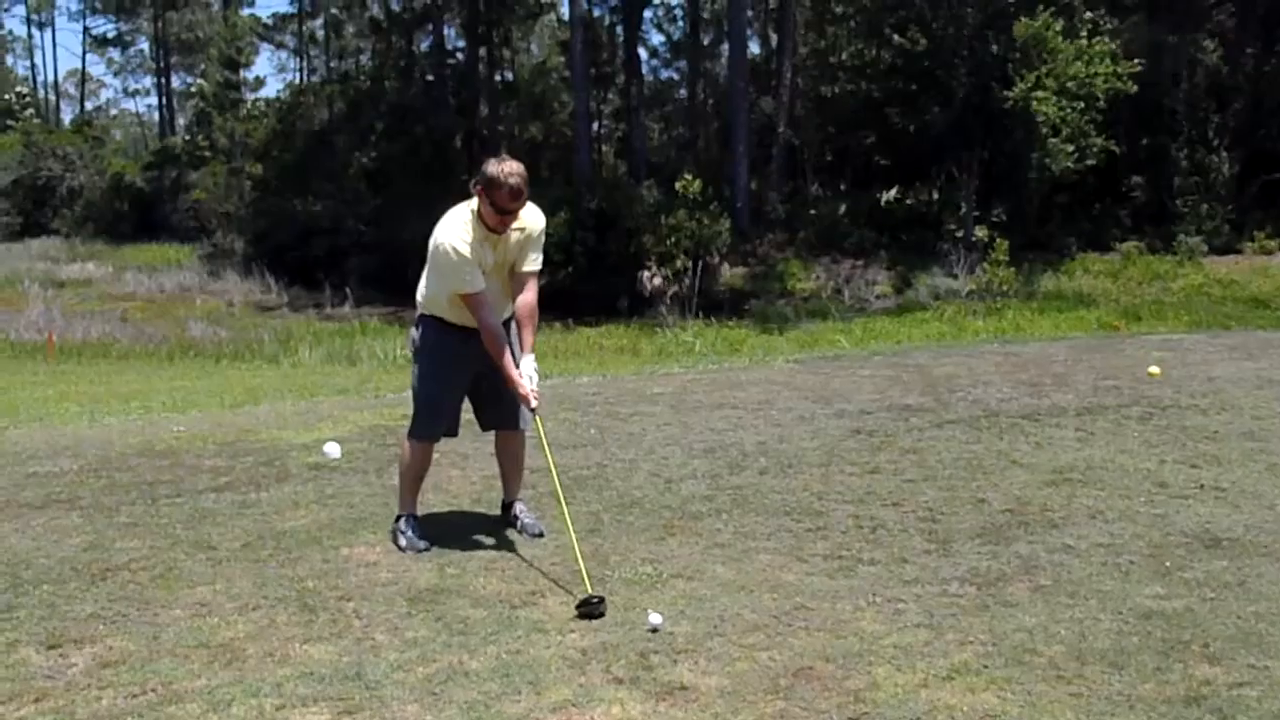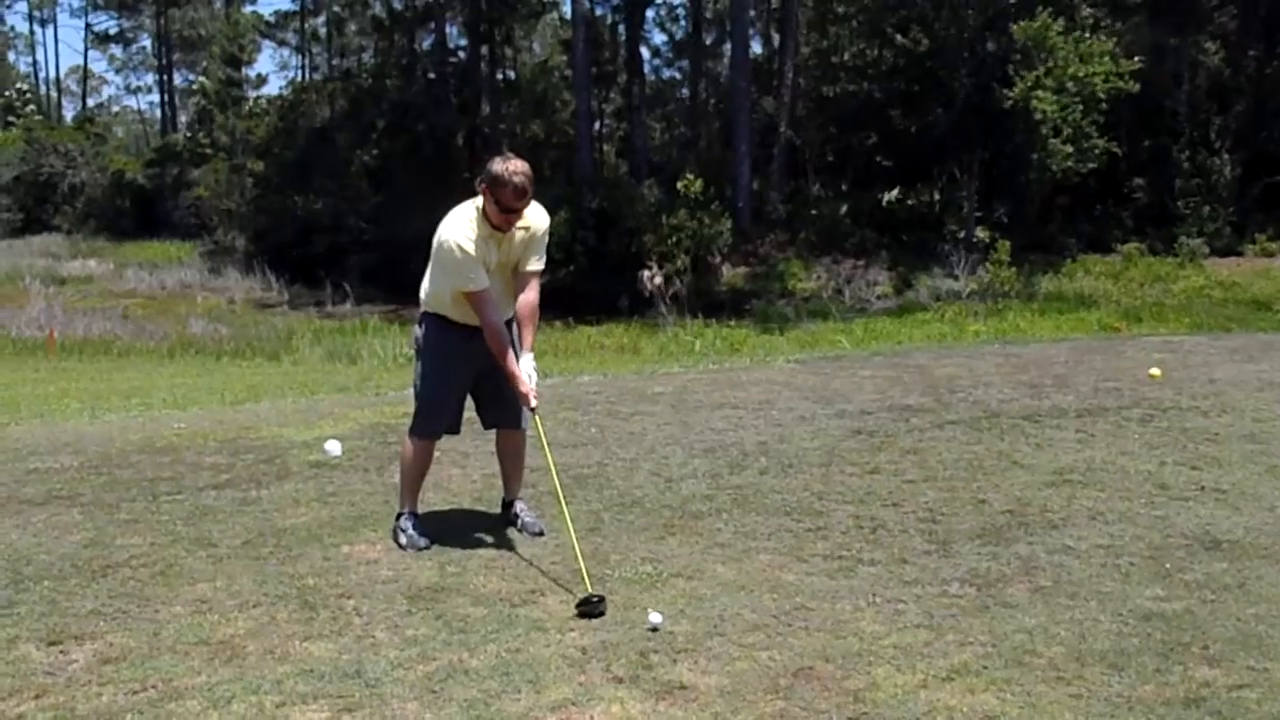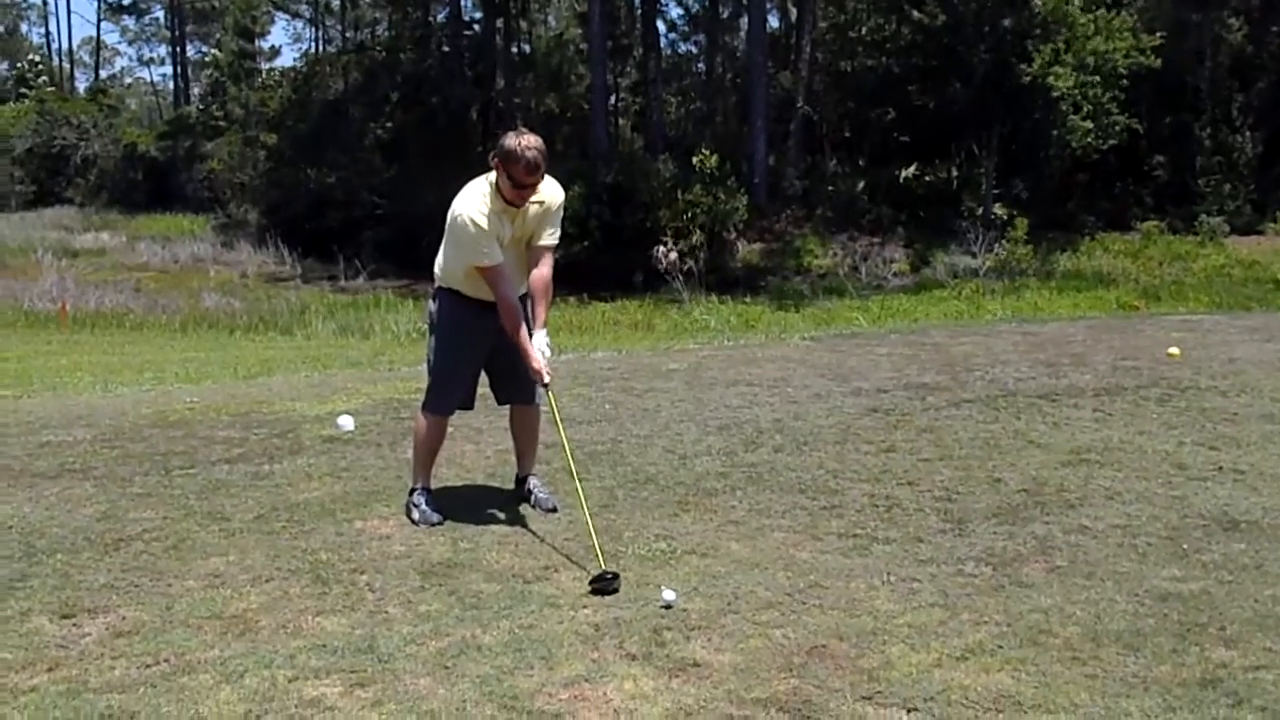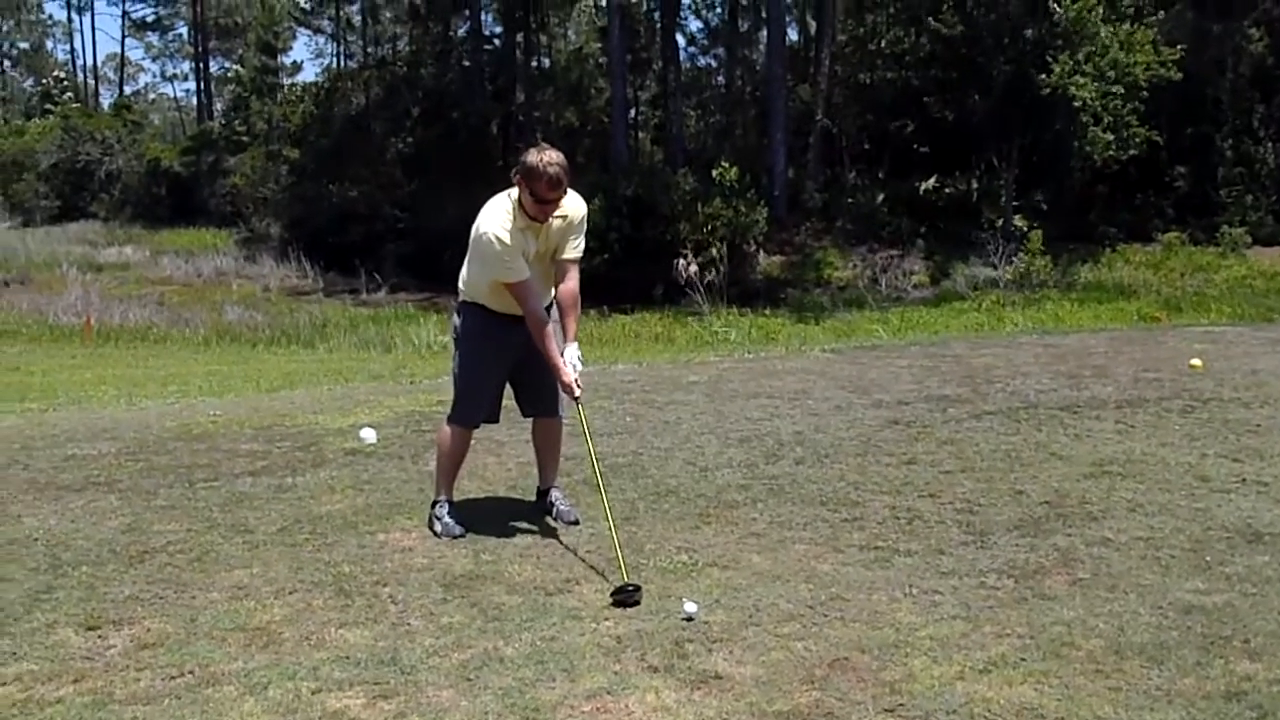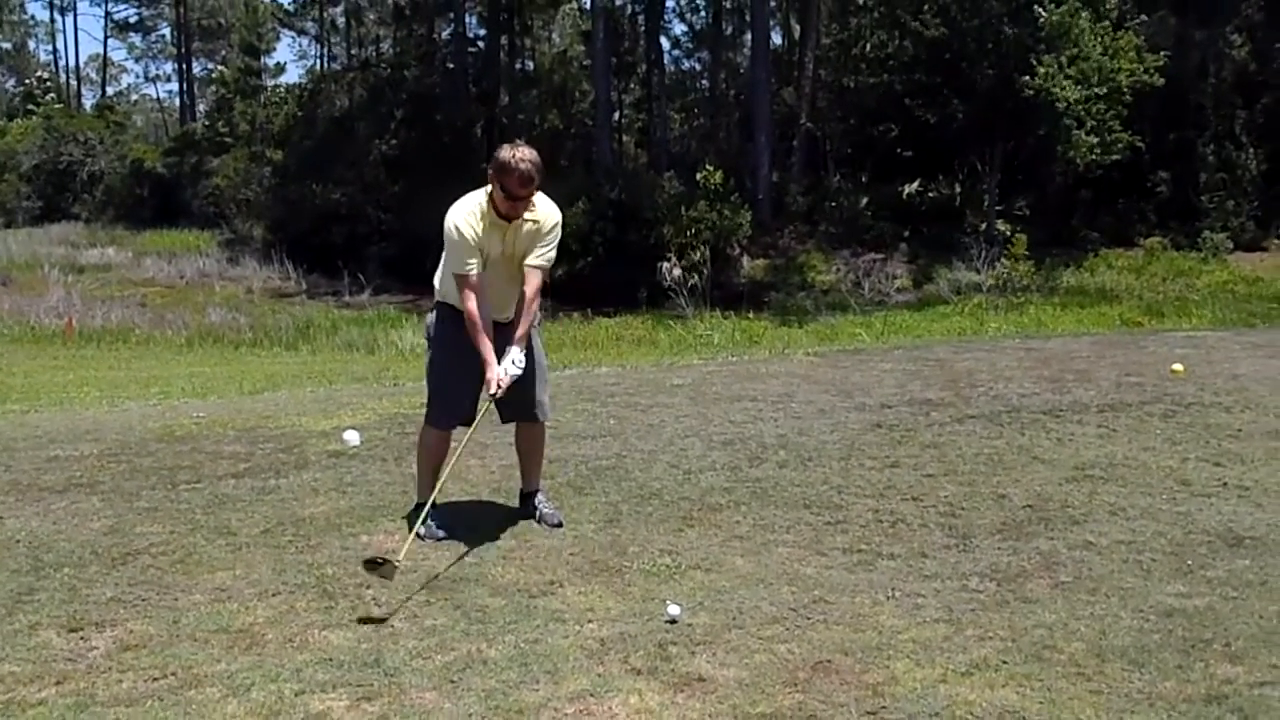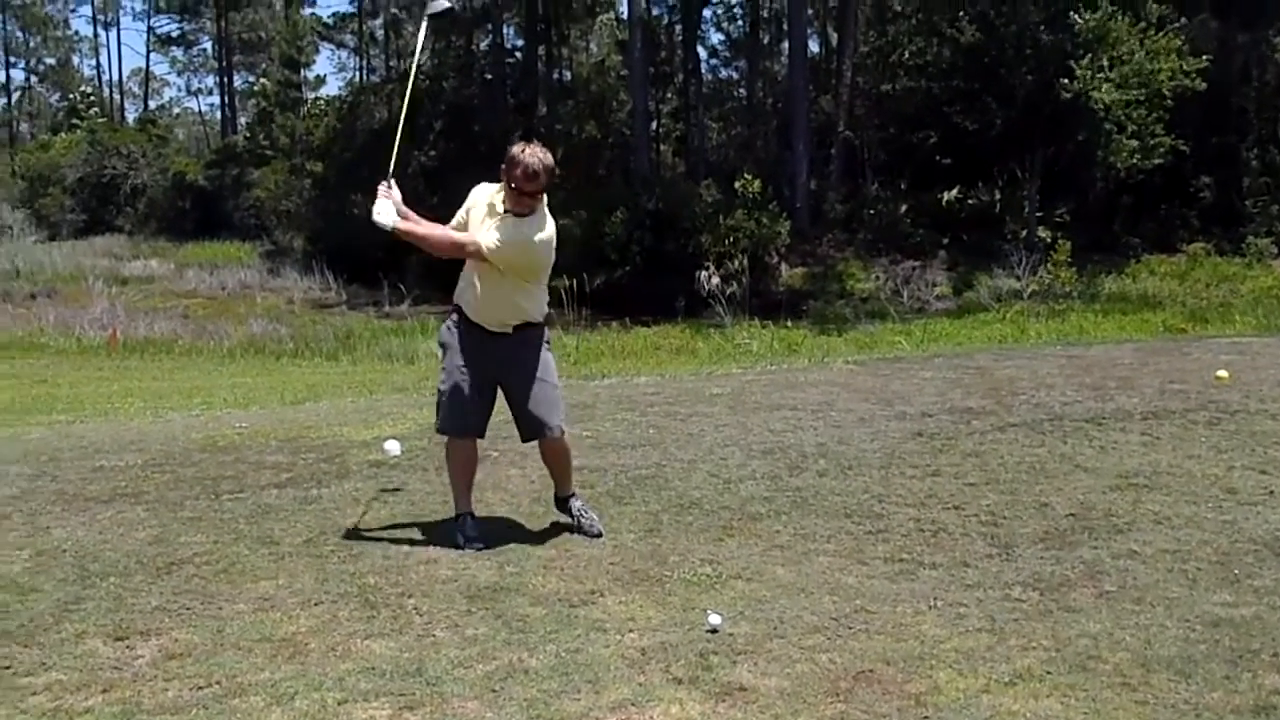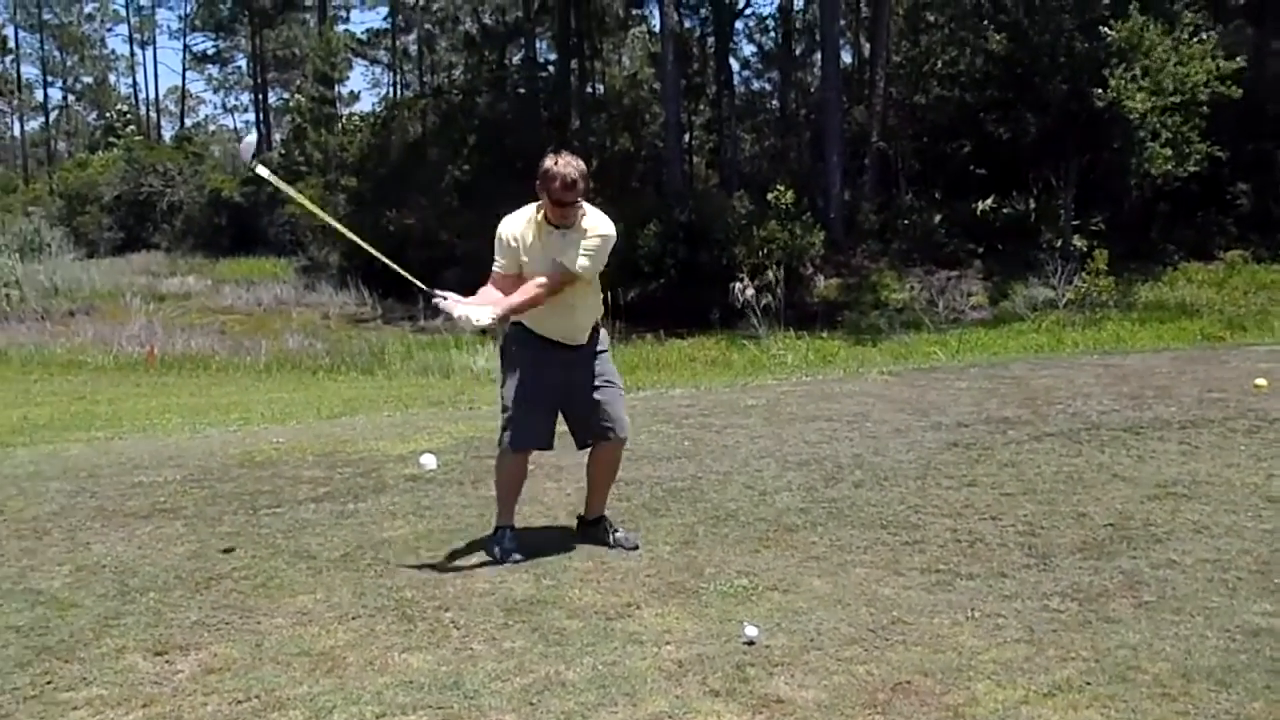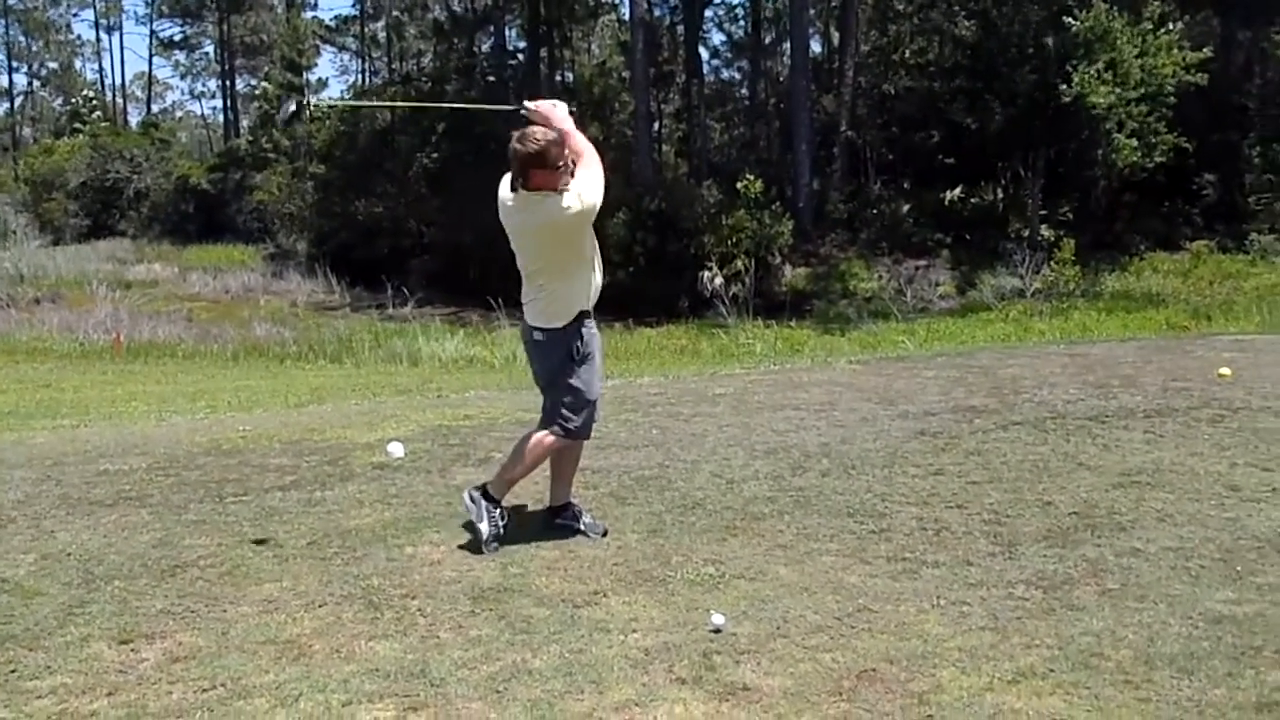
dt=0.4s
person 1, frame 1
left shoulder: (532, 221)
right shoulder: (453, 238)
left elbow: (526, 290)
right elbow: (483, 315)
left wrist: (527, 357)
right wrist: (513, 378)
left hip: (497, 326)
right hip: (444, 329)
left knee: (512, 420)
right knee: (426, 427)
left ankle: (512, 503)
right ankle: (406, 516)
person 1, frame 2
left shoulder: (536, 221)
right shoulder: (457, 235)
left elbow: (527, 290)
right elbow: (486, 312)
left wrist: (526, 356)
right wrist: (514, 377)
left hip: (499, 325)
right hip: (447, 328)
left knee: (513, 419)
right knee: (427, 425)
left ankle: (513, 502)
right ankle: (406, 514)
person 1, frame 3
left shoulder: (551, 195)
right shoulder: (471, 210)
left elbow: (541, 265)
right elbow: (500, 288)
left wrist: (540, 332)
right wrist: (526, 352)
left hip: (514, 301)
right hip: (461, 303)
left knee: (527, 393)
right knee: (440, 401)
left ankle: (526, 478)
right ankle: (419, 490)
person 1, frame 4
left shoulder: (573, 209)
right shoulder: (495, 228)
left elbow: (567, 279)
right elbow: (529, 304)
left wrist: (571, 344)
right wrist: (557, 365)
left hip: (535, 315)
right hip: (484, 317)
left knee: (549, 407)
right knee: (465, 413)
left ankle: (548, 490)
right ankle: (442, 502)
person 1, frame 5
left shoulder: (547, 215)
right shoulder: (463, 219)
left elbow: (530, 289)
right elbow: (470, 298)
left wrist: (516, 351)
right wrist: (488, 362)
left hip: (515, 321)
right hip: (458, 319)
left knee: (532, 411)
right knee: (441, 416)
left ankle: (531, 494)
right ankle: (424, 505)
person 1, frame 6
left shoulder: (538, 234)
right shoulder: (482, 195)
left elbow: (457, 245)
right elbow: (450, 238)
left wrist: (396, 224)
right wrist: (401, 212)
left hip: (521, 336)
right hip: (467, 328)
left knee: (550, 428)
right knee: (458, 426)
left ankle: (567, 498)
right ankle: (464, 514)
person 1, frame 7
left shoulder: (599, 230)
right shoulder: (515, 226)
left elbow: (548, 286)
right elbow: (498, 286)
left wrist: (495, 311)
right wrist: (471, 305)
left hip: (584, 344)
right hip: (530, 344)
left knee: (612, 434)
right knee: (518, 440)
left ankle: (593, 520)
right ankle: (504, 528)
person 1, frame 8
left shoulder: (510, 192)
right shoulder: (570, 208)
left elbow: (568, 175)
right elbow: (588, 161)
left wrist: (552, 126)
right wrist: (563, 123)
left hip: (549, 321)
right hip: (567, 329)
left knee: (572, 417)
right knee: (563, 423)
left ankle: (561, 507)
right ankle: (490, 497)
